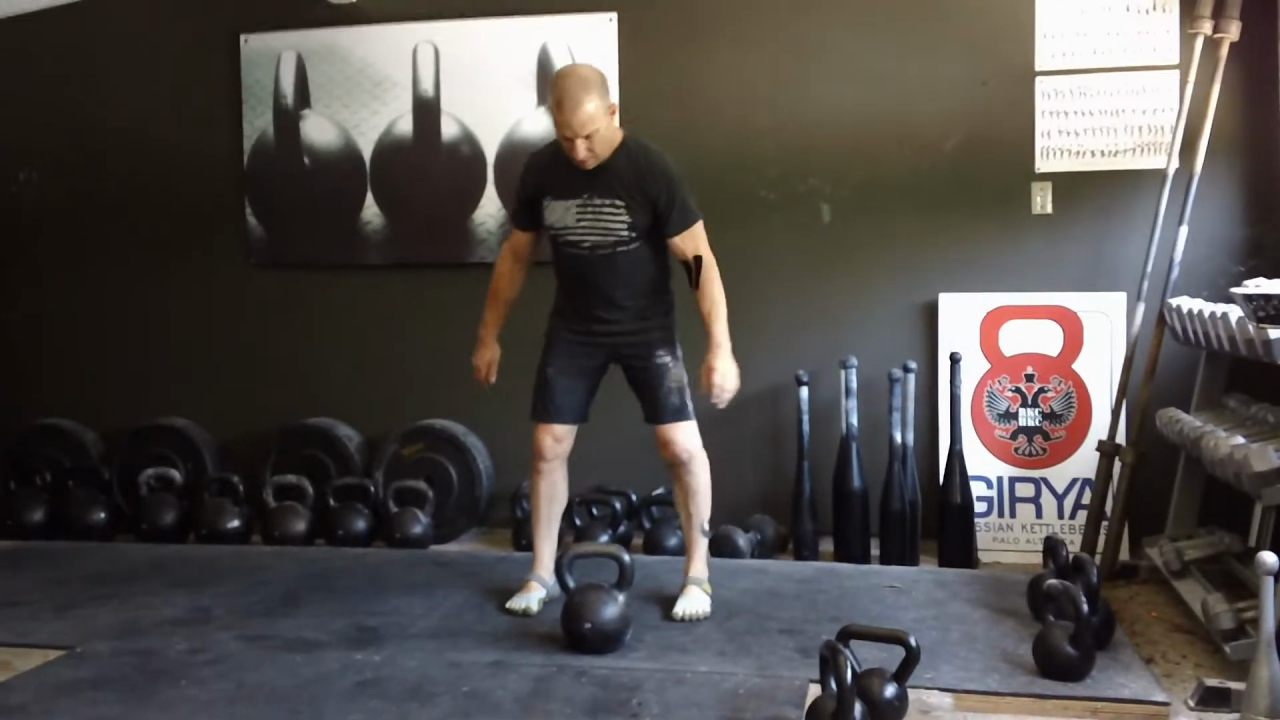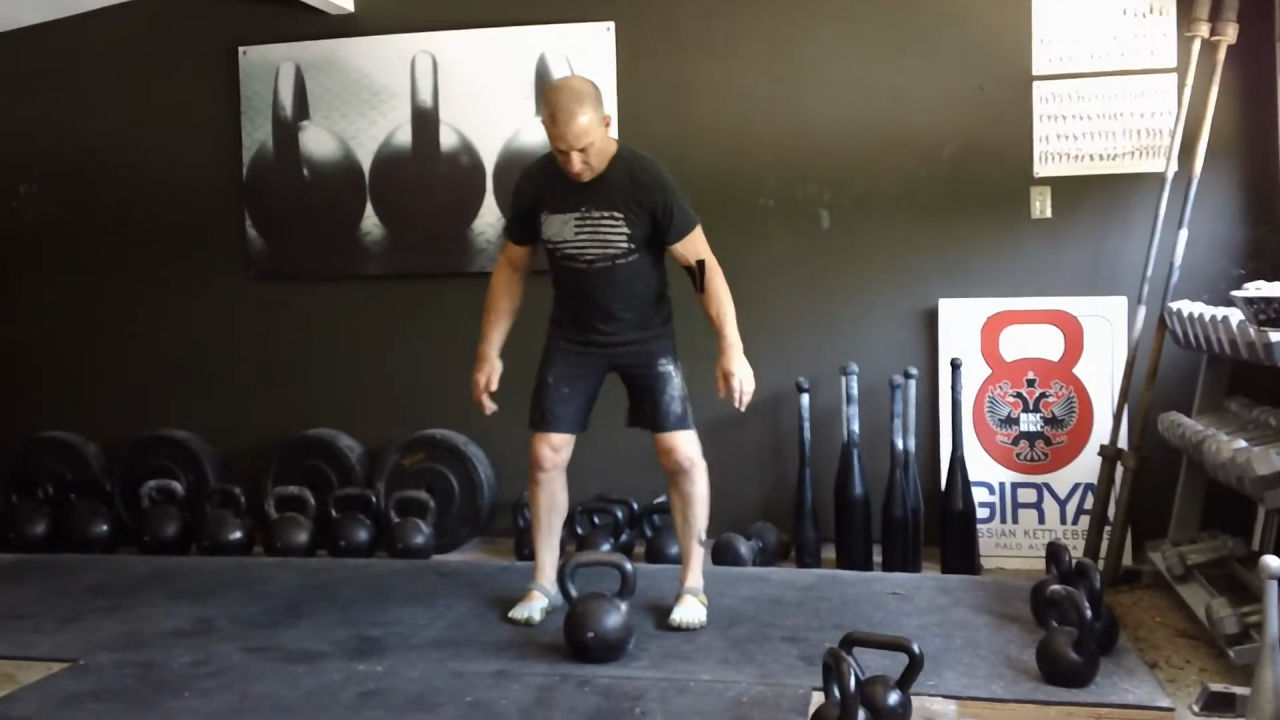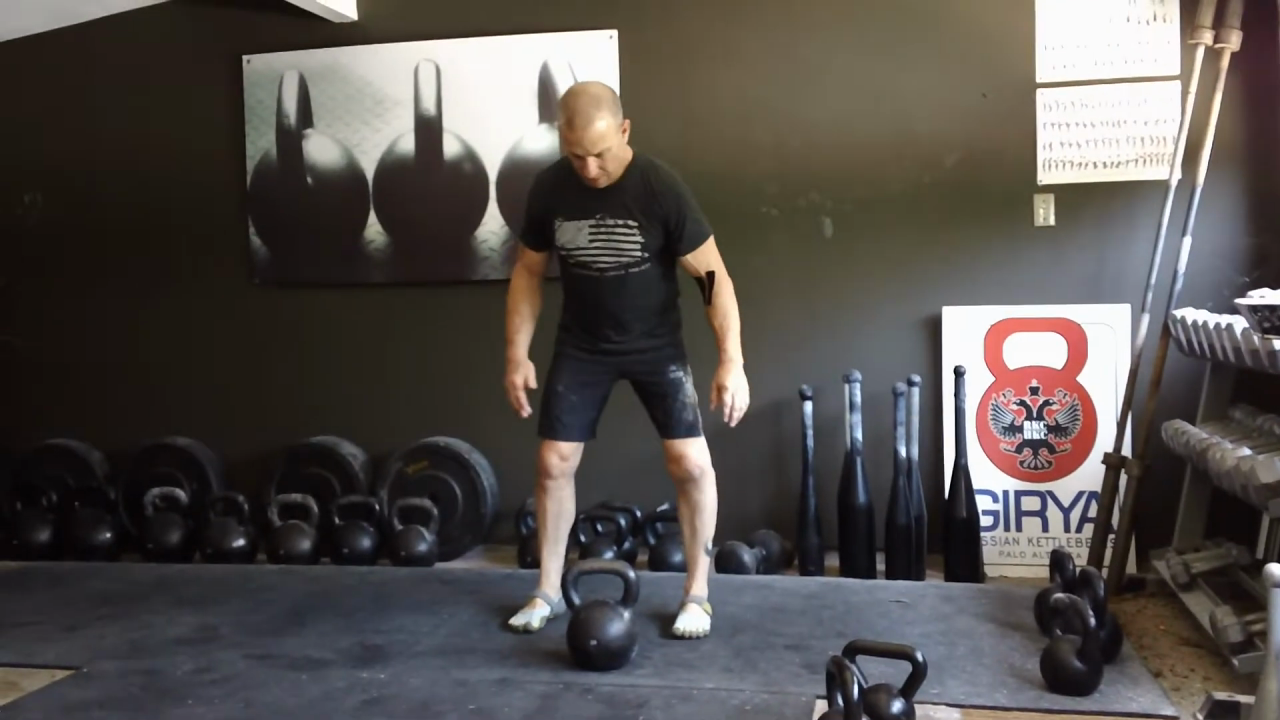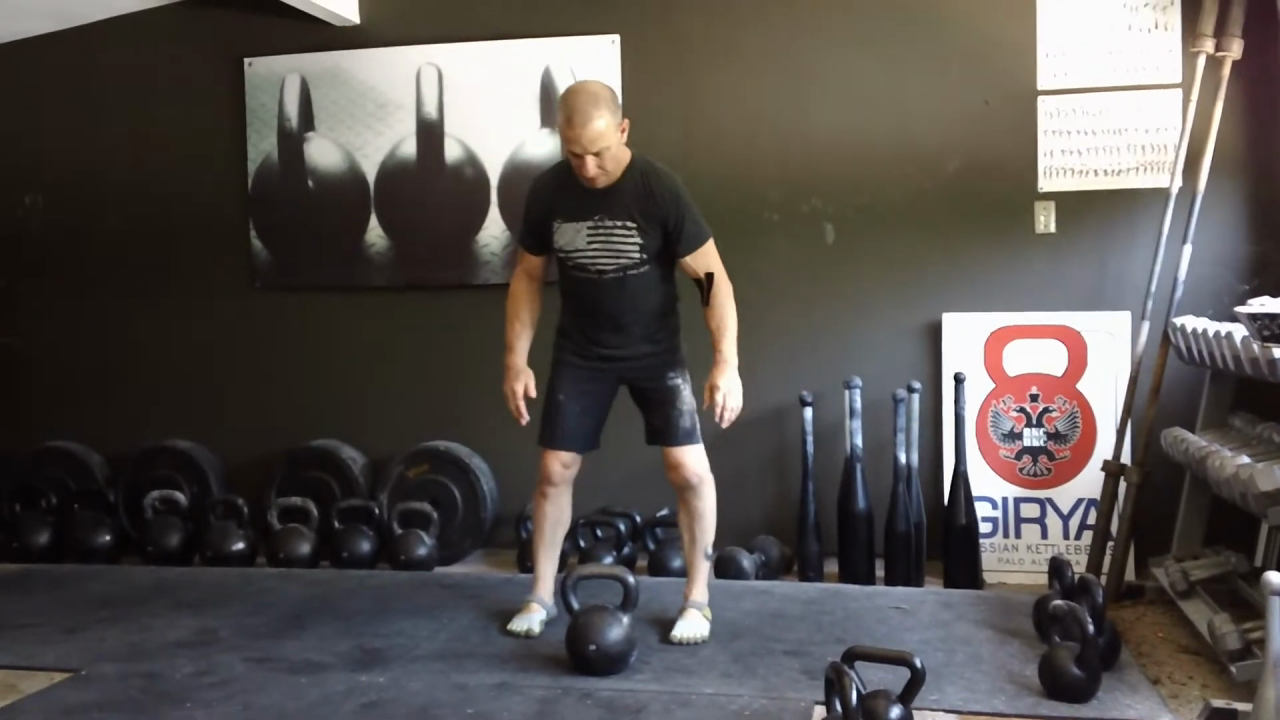
dt=0.2s
person 1, frame 1
left shoulder: (651, 171)
right shoulder: (540, 170)
left elbow: (698, 260)
right elbow: (515, 254)
left wrist: (719, 348)
right wrist: (489, 336)
left hip: (647, 328)
right hip: (574, 329)
left knee: (682, 447)
right knee: (547, 446)
left ankle: (696, 576)
right ankle: (542, 574)
person 1, frame 2
left shoulder: (646, 179)
right shoulder: (534, 183)
left elbow: (701, 264)
right elbow: (510, 268)
left wrist: (732, 348)
right wrist: (489, 352)
left hip: (646, 336)
right hip: (572, 338)
left knee: (681, 455)
right knee: (546, 455)
left ankle: (692, 585)
right ankle: (545, 583)
person 1, frame 3
left shoulder: (661, 188)
right shoulder: (549, 188)
left elbow: (712, 276)
right elbow: (528, 272)
left wrist: (732, 361)
right wrist: (516, 354)
left hip: (655, 345)
right hip: (580, 347)
left knee: (690, 463)
right knee: (553, 464)
left ankle: (696, 594)
right ankle: (547, 591)
person 1, frame 4
left shoulder: (660, 190)
right shoulder: (547, 191)
left elbow: (712, 278)
right elbow: (528, 277)
left wrist: (726, 362)
right wrist: (515, 360)
left hip: (655, 351)
right hip: (580, 353)
left knee: (689, 471)
right knee: (554, 472)
left ankle: (697, 600)
right ankle: (542, 595)
